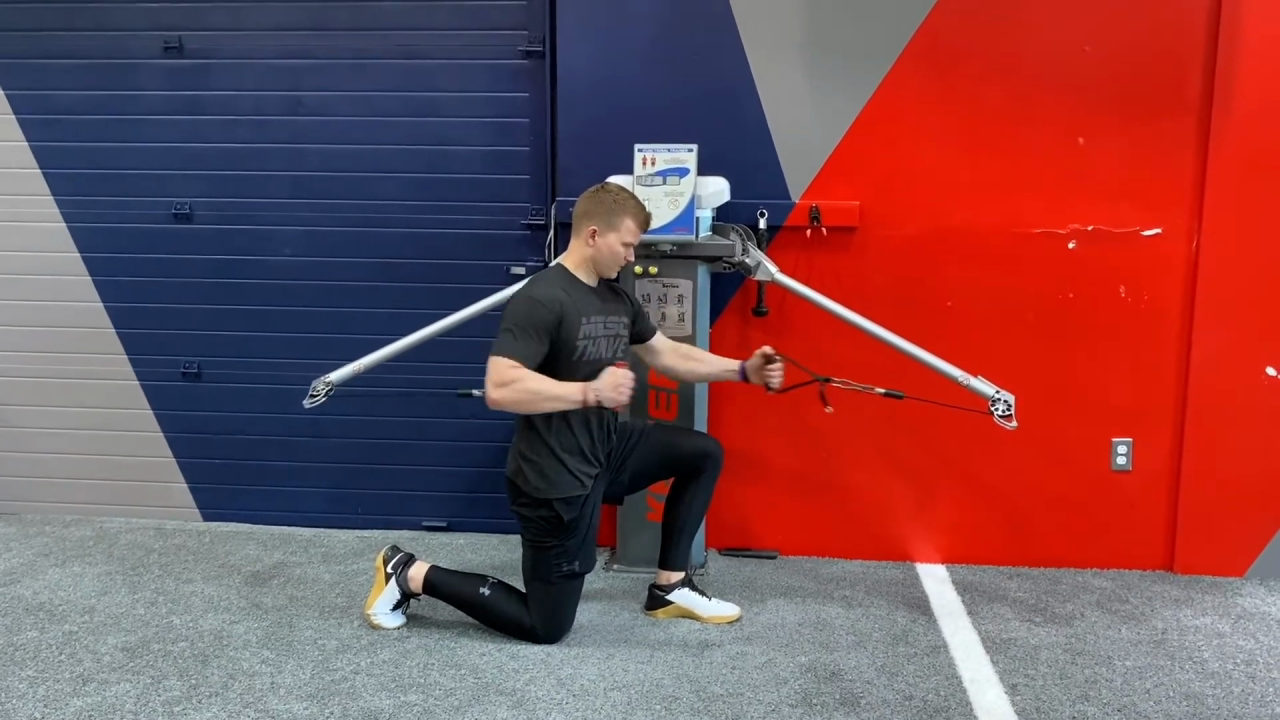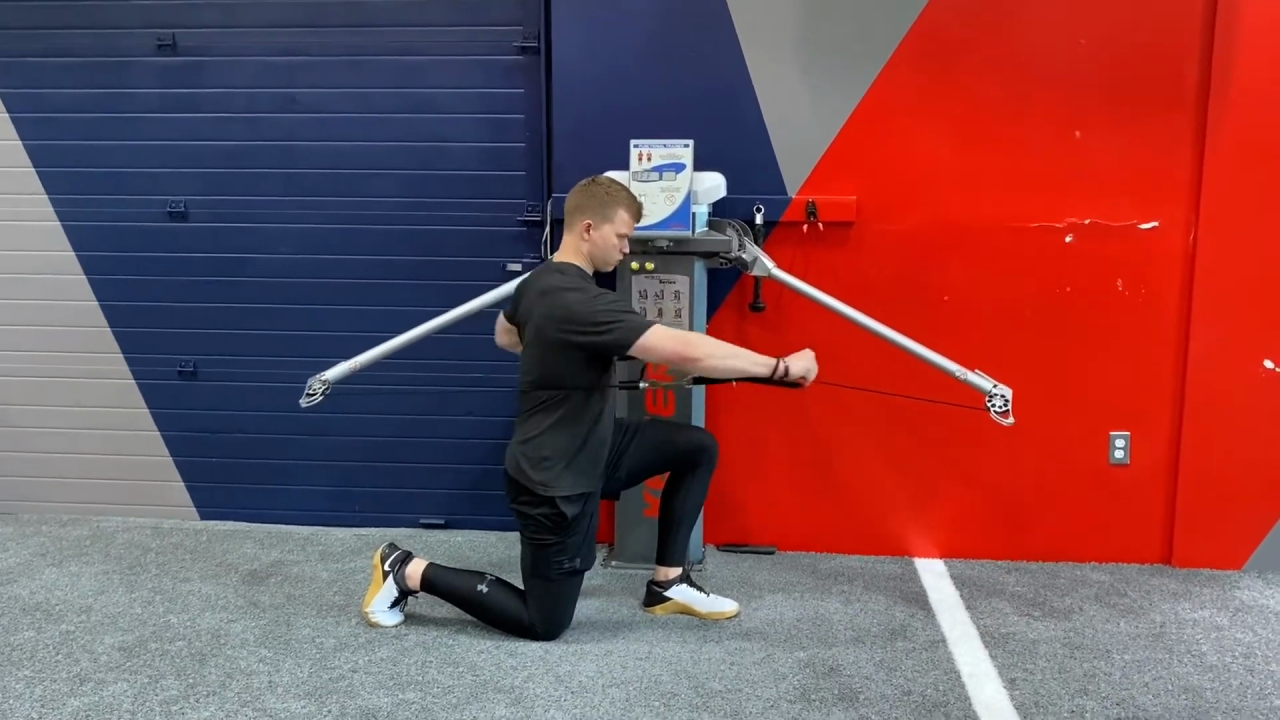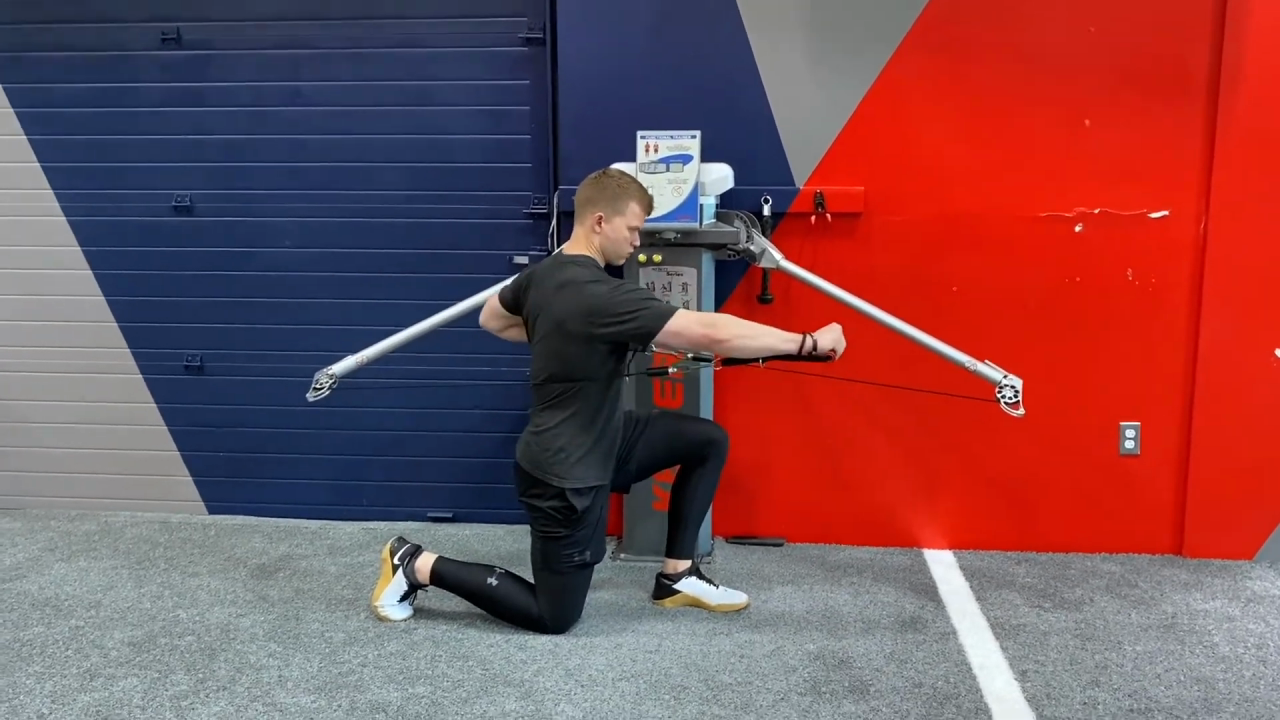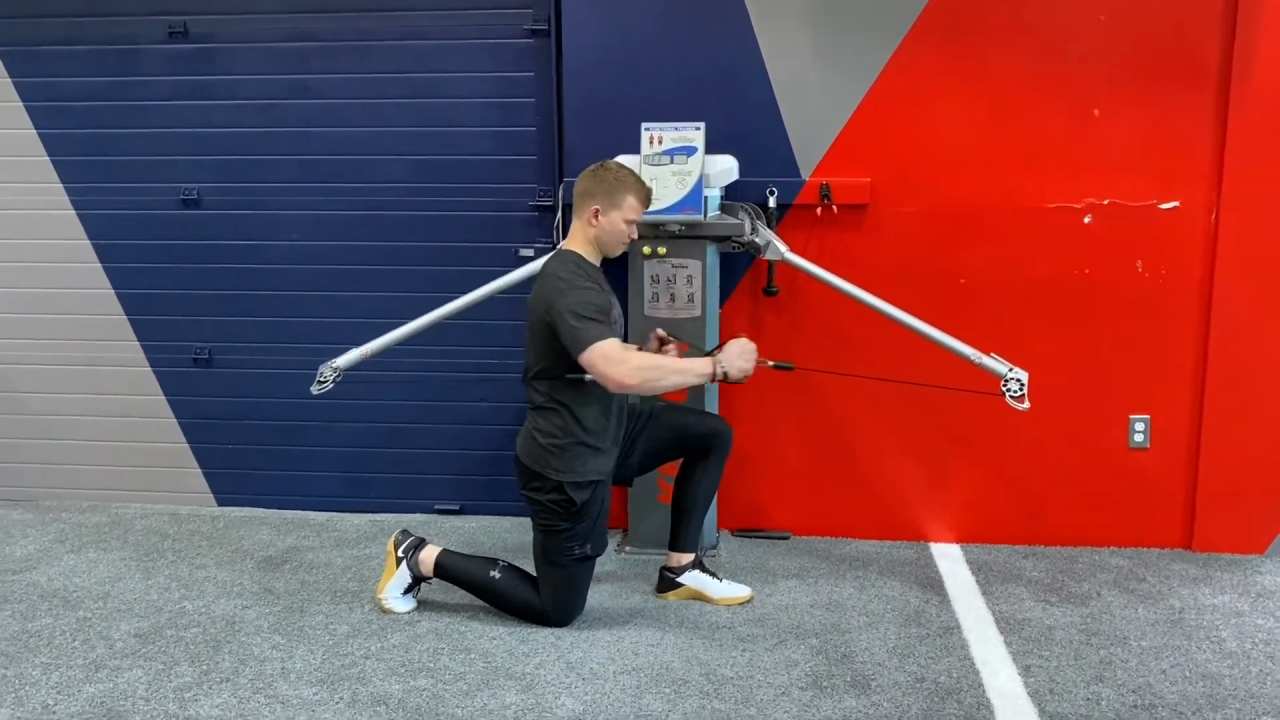
dt=0.5s
person 1, frame 1
left shoulder: (616, 297)
right shoulder: (542, 300)
left elbow: (664, 352)
right elbow: (501, 389)
left wrist: (741, 369)
right wrist: (590, 393)
left hip: (604, 453)
right hip: (554, 479)
left knee: (703, 453)
right knee: (546, 624)
left ankle: (668, 588)
right ankle: (410, 574)
person 1, frame 2
left shoulder: (543, 281)
right shoulder: (575, 300)
left elbow: (506, 335)
right elbow: (683, 351)
right wrist: (780, 366)
right hip: (554, 478)
left knee: (697, 448)
right knee: (544, 623)
left ankle: (667, 584)
right ankle: (409, 572)
person 1, frame 3
left shoulder: (544, 273)
right shoulder: (599, 296)
left elbow: (492, 318)
right elbow: (710, 333)
right wrist: (808, 342)
right hip: (565, 472)
left knee: (708, 441)
right knee: (555, 616)
left ankle: (676, 577)
right ankle: (419, 566)
person 1, frame 4
left shoulder: (579, 269)
right shoulder: (569, 287)
right elbow: (622, 375)
left wrist: (645, 350)
right wrist: (718, 366)
right hip: (567, 464)
left knee: (711, 434)
right knee: (557, 610)
left ankle: (680, 570)
right ankle: (423, 559)
